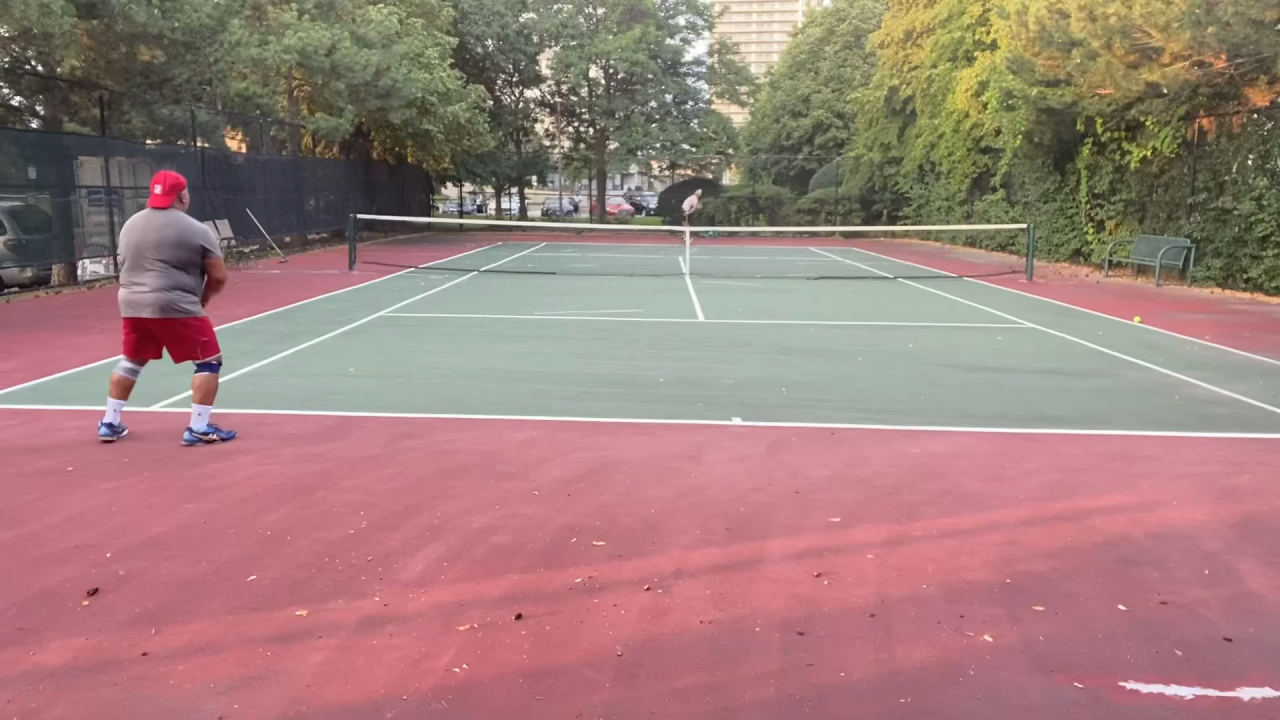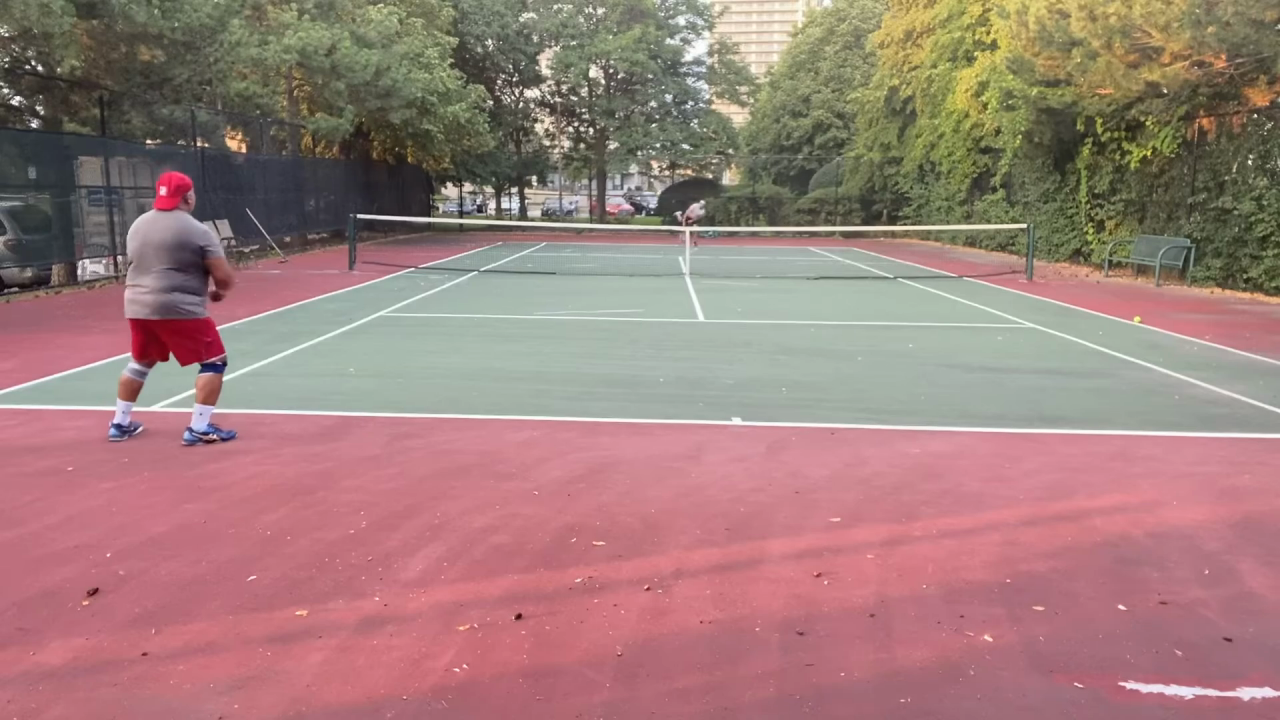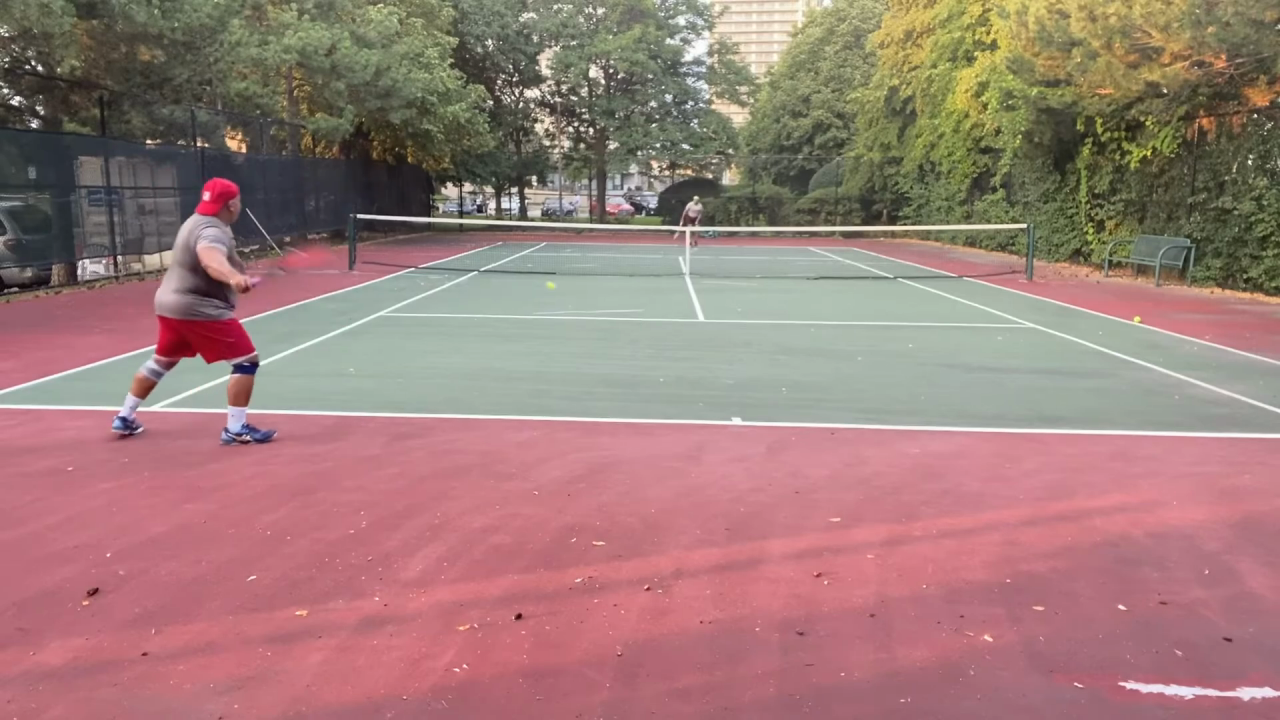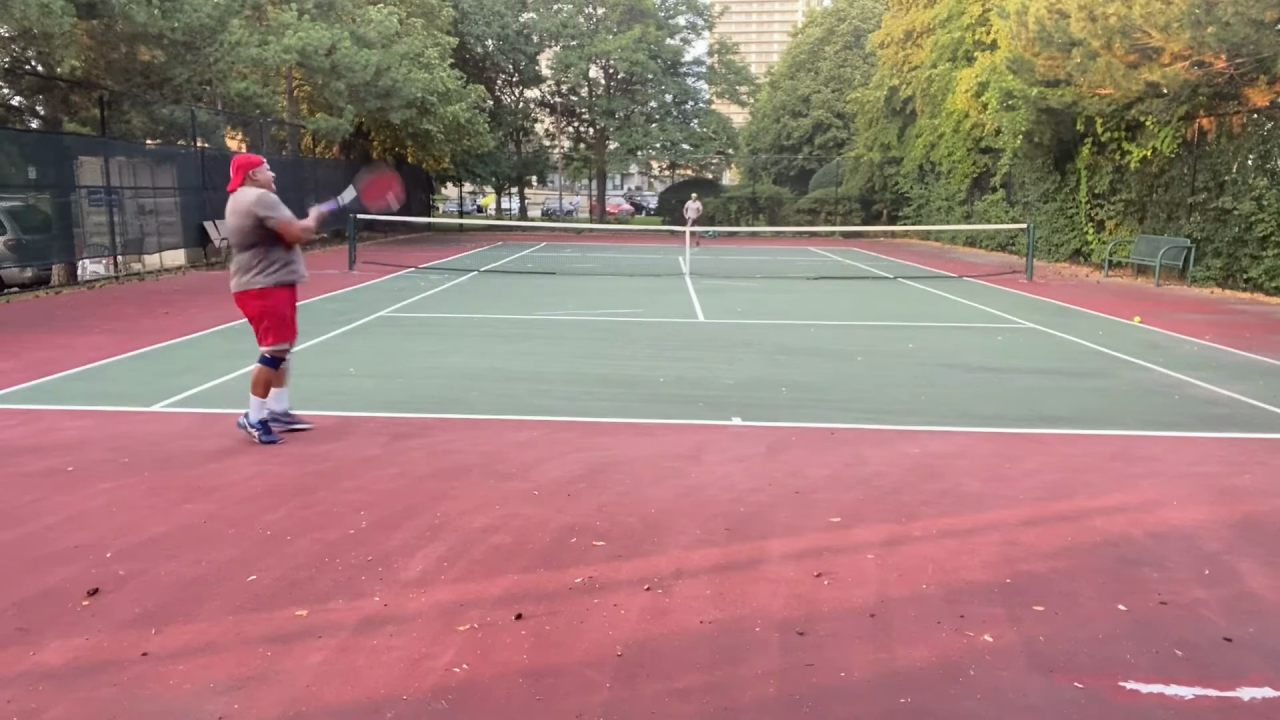
dt=0.4s
person 1, frame 1
left shoulder: (131, 224)
right shoulder: (197, 231)
left elbow: (128, 266)
right elbow: (219, 277)
right wrist: (203, 298)
left hip: (133, 305)
right hip: (176, 307)
left knee: (130, 361)
right knee: (209, 362)
left ankle: (110, 423)
right ankle: (199, 428)
person 1, frame 2
left shoulder: (139, 225)
right shoulder: (198, 232)
right elbow: (225, 276)
right wrist: (219, 292)
left hip: (138, 306)
right hip: (178, 310)
left knee: (140, 363)
right knee: (213, 362)
left ankle: (120, 423)
right ankle: (198, 427)
person 1, frame 3
left shoulder: (197, 221)
right shoulder: (213, 232)
right elbow: (214, 261)
right wrist: (238, 278)
left hip: (171, 304)
right hip: (202, 310)
left knee: (162, 360)
right knee: (247, 362)
left ankle: (125, 418)
right ankle: (236, 429)
person 1, frame 4
left shoulder: (244, 200)
right shoulder: (259, 198)
right elbow: (297, 234)
right wrist: (312, 220)
left hip: (271, 284)
right hip: (262, 287)
left knee: (282, 346)
right knee: (275, 351)
left ankle: (277, 411)
right ankle: (253, 419)
